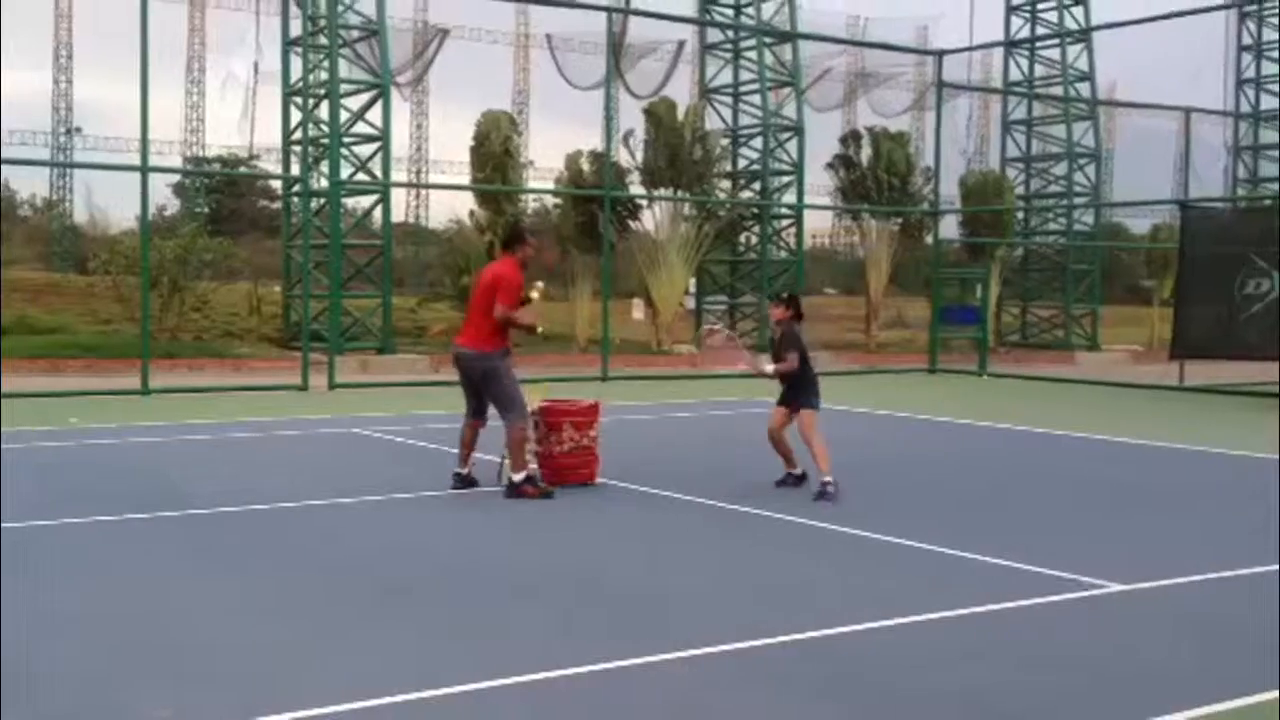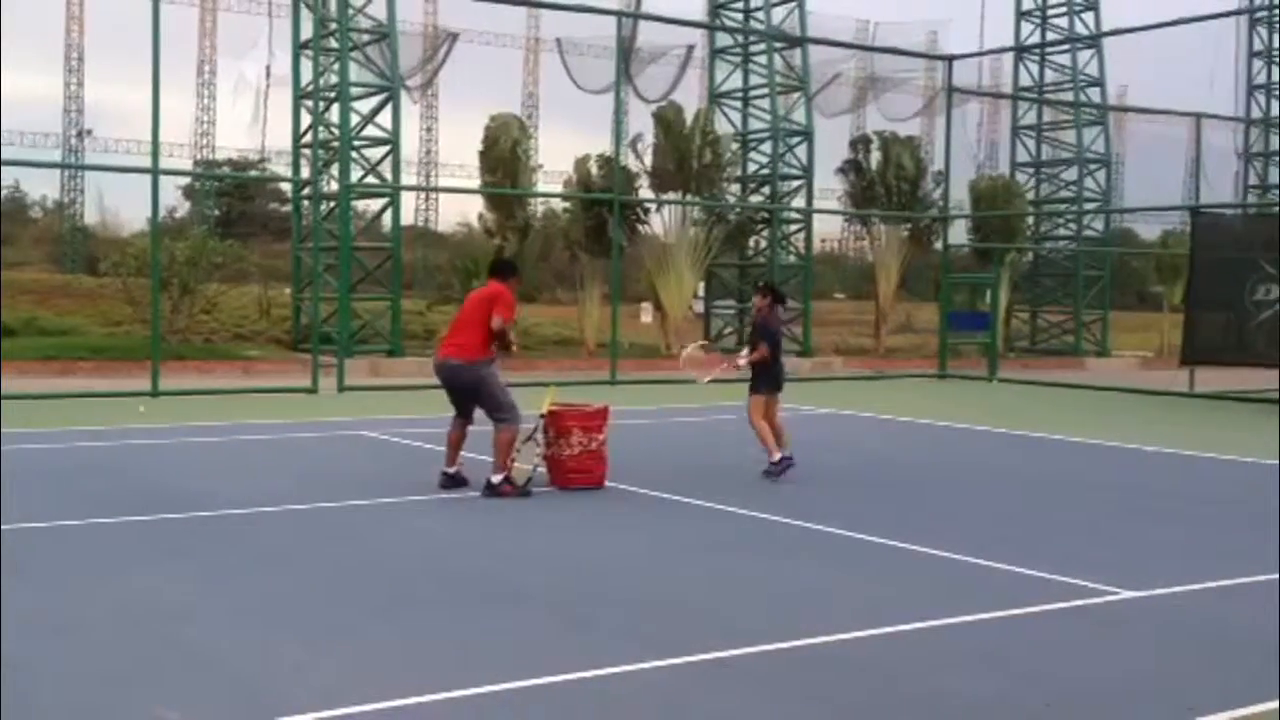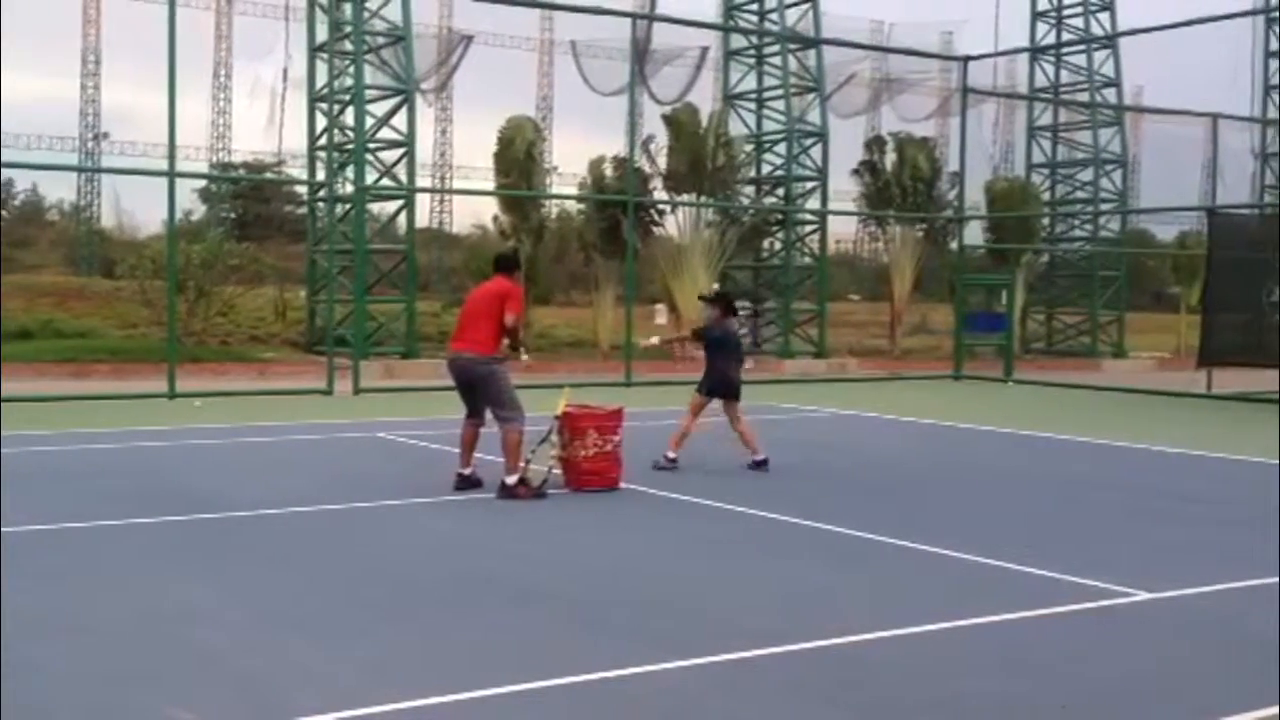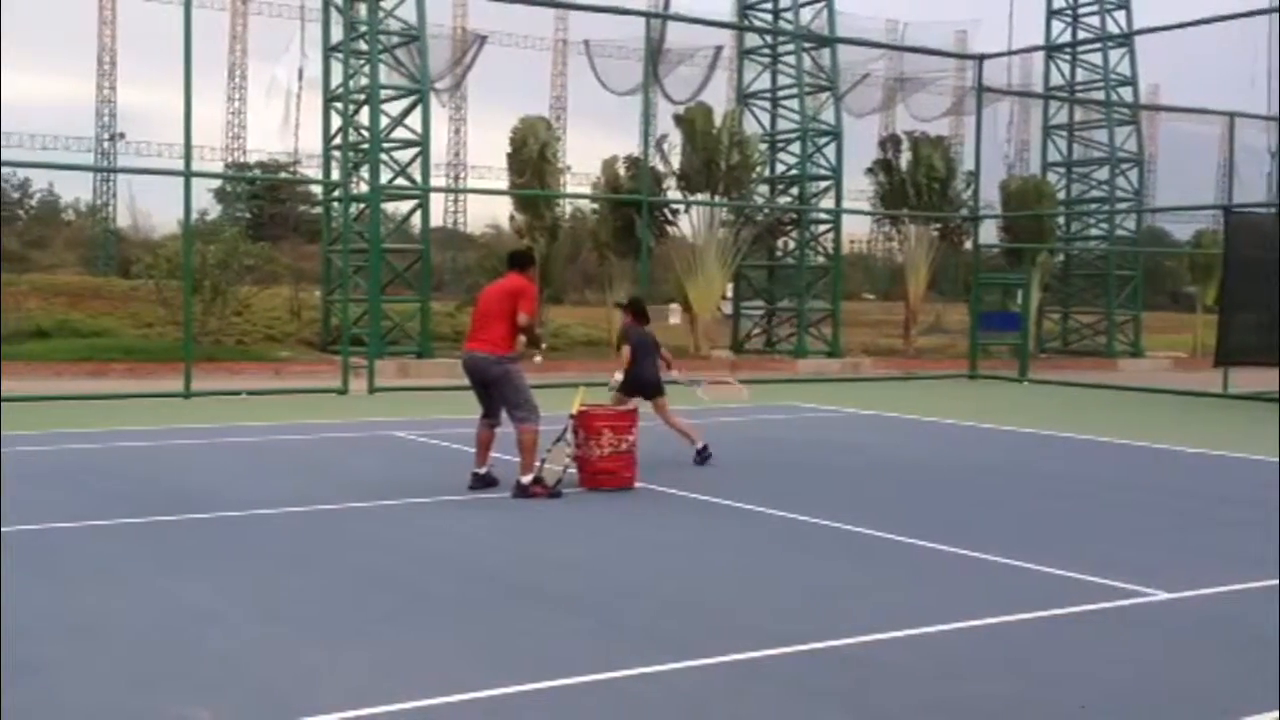
dt=0.7s
person 1, frame 1
left shoulder: (490, 269)
right shoulder: (511, 274)
right elbow: (500, 315)
left wrist: (520, 302)
right wrist: (524, 324)
left hip: (464, 349)
right hip: (487, 354)
left knee: (474, 414)
right knee: (515, 414)
left ankle: (462, 472)
right ankle: (520, 480)
person 1, frame 2
left shoulder: (476, 293)
right shoulder: (503, 294)
right elbow: (497, 327)
left wrist: (498, 342)
right wrist: (508, 342)
left hip: (443, 361)
right hip: (470, 363)
left knee: (462, 415)
right knee: (508, 418)
left ankle: (450, 472)
right ankle: (498, 480)
person 1, frame 3
left shoulder: (477, 290)
right shoulder: (512, 289)
right elbow: (510, 323)
right wrist: (516, 343)
left hip: (456, 356)
right hip: (483, 359)
left knee: (474, 415)
right knee: (512, 417)
left ankle: (464, 473)
right ankle: (512, 481)
person 1, frame 4
left shoulder: (490, 288)
right shoulder: (526, 286)
right elbow: (523, 322)
right wrist: (534, 339)
left hip: (471, 355)
right hip: (497, 358)
left knee: (490, 414)
right knee: (527, 416)
left ankle: (480, 473)
right ankle: (527, 481)
person 2, frame 1
left shoulder: (789, 335)
right shoulder: (777, 335)
left elbow: (793, 365)
left wrist: (771, 369)
right wrist: (770, 369)
left hip: (805, 390)
right hip: (790, 391)
left knee: (809, 436)
right knee: (773, 430)
left ankle: (828, 483)
right ankle: (795, 472)
person 2, frame 2
left shoulder: (763, 322)
right shoulder: (771, 318)
left elbow: (762, 353)
left wrist: (744, 361)
right wrist: (747, 351)
left hip: (765, 374)
right hip: (773, 372)
left knee: (755, 418)
right knee: (770, 417)
left ankle: (776, 458)
right ankle: (782, 456)
person 2, frame 3
left shoulder: (709, 330)
right shoulder: (733, 331)
left elbow: (683, 337)
right elbow: (739, 358)
left wrist: (660, 340)
right wrist: (736, 368)
left hip: (713, 378)
right hip: (733, 379)
left knee: (691, 416)
right knee: (736, 420)
left ankle: (670, 456)
right ankle: (759, 458)
person 2, frame 4
left shoulder: (626, 331)
right shoulder: (648, 334)
left elbow: (626, 352)
right elbow: (663, 354)
left wrist: (619, 374)
right wrist: (672, 369)
left hip: (634, 378)
right hip: (653, 378)
right knee: (668, 417)
right ankle: (700, 447)
